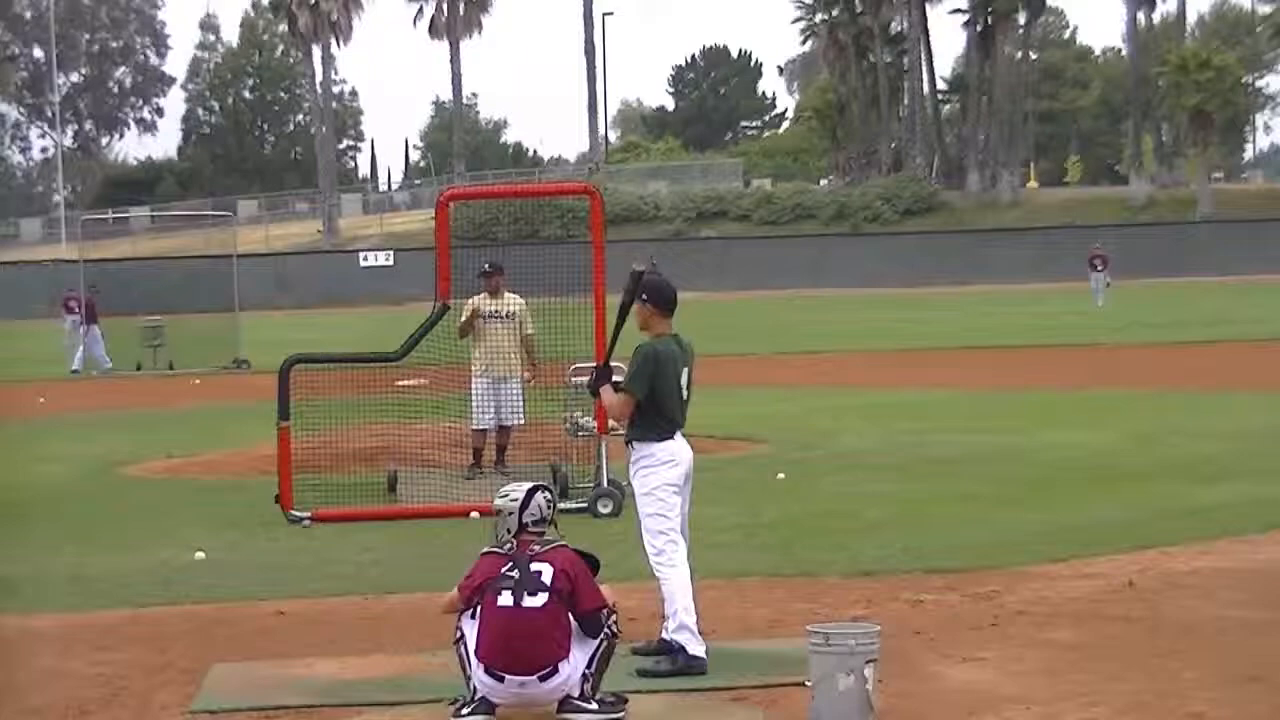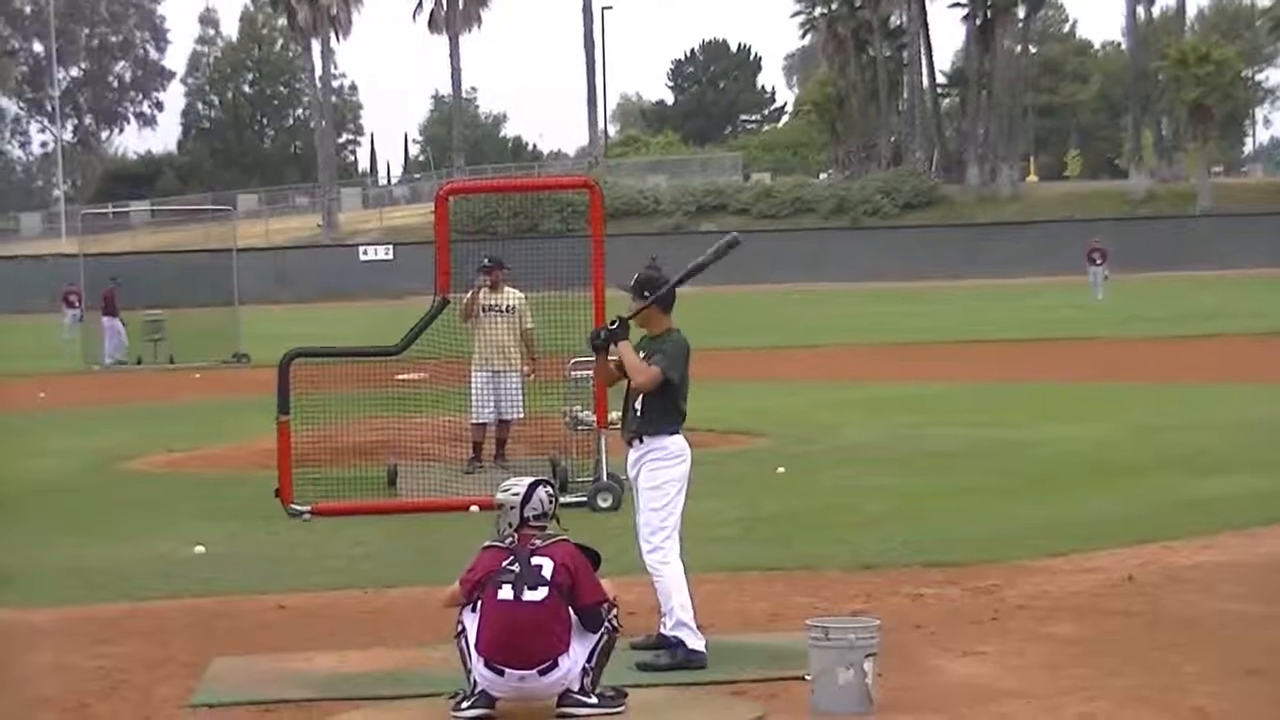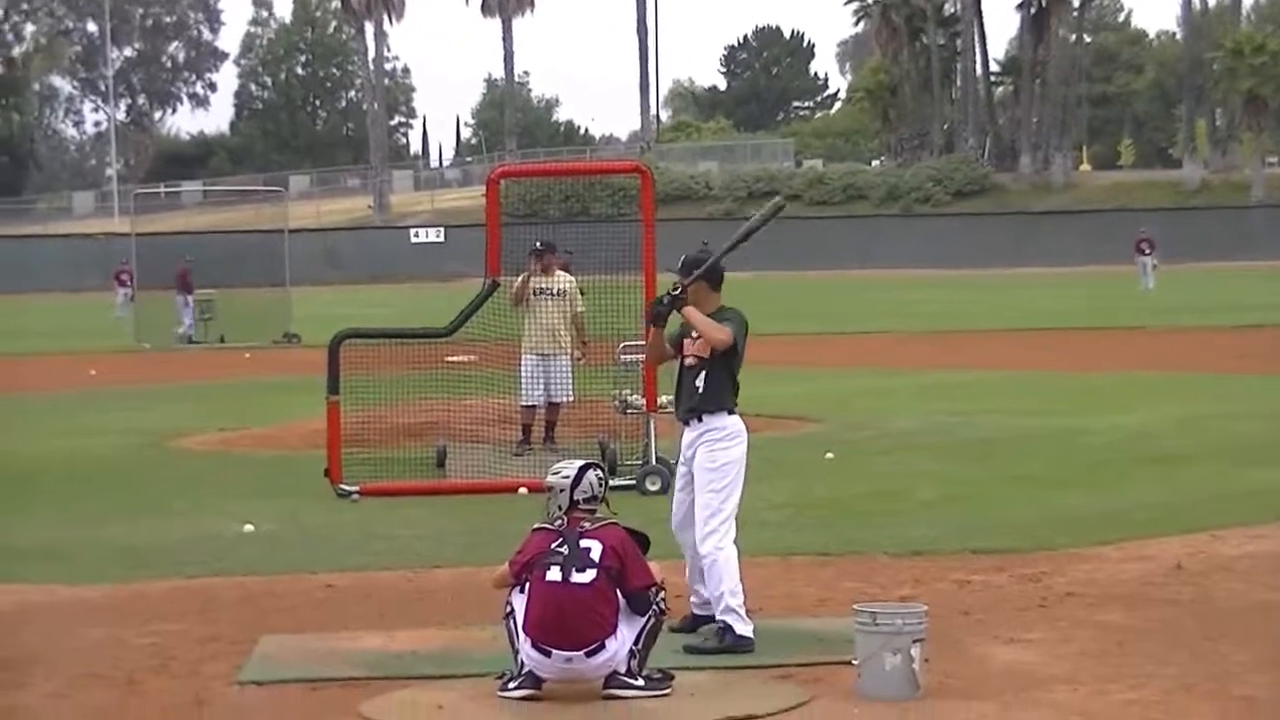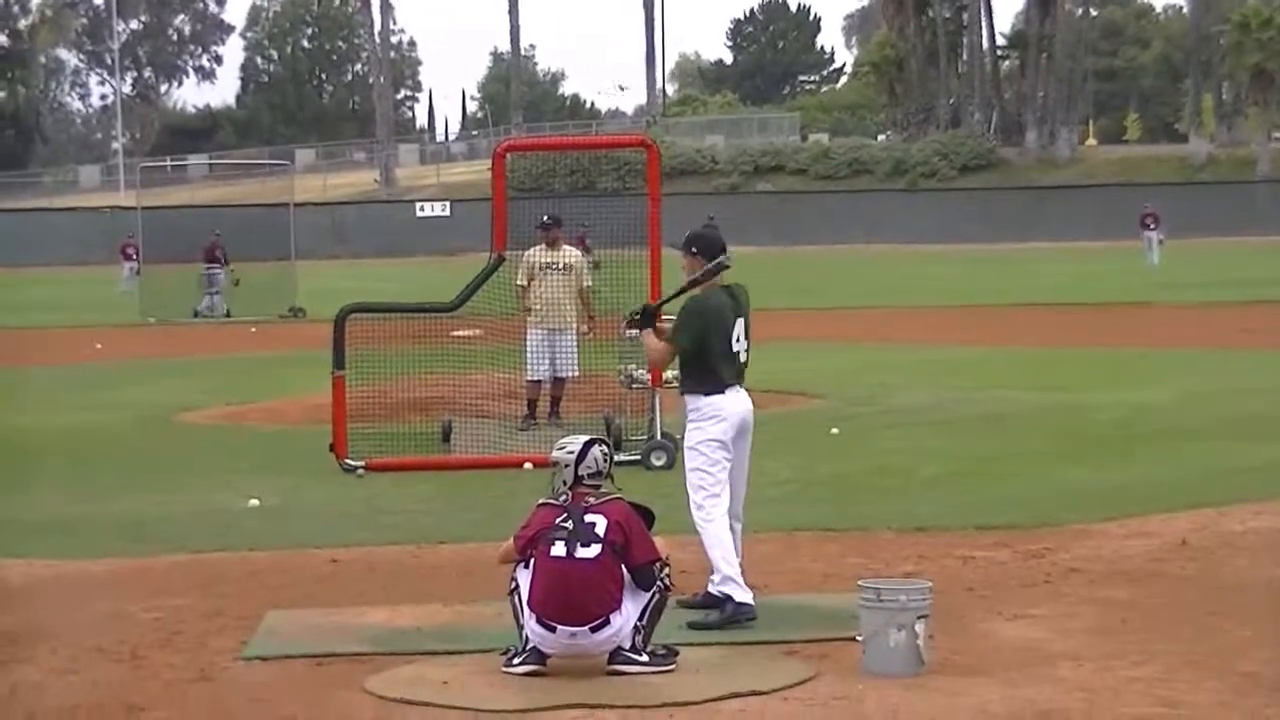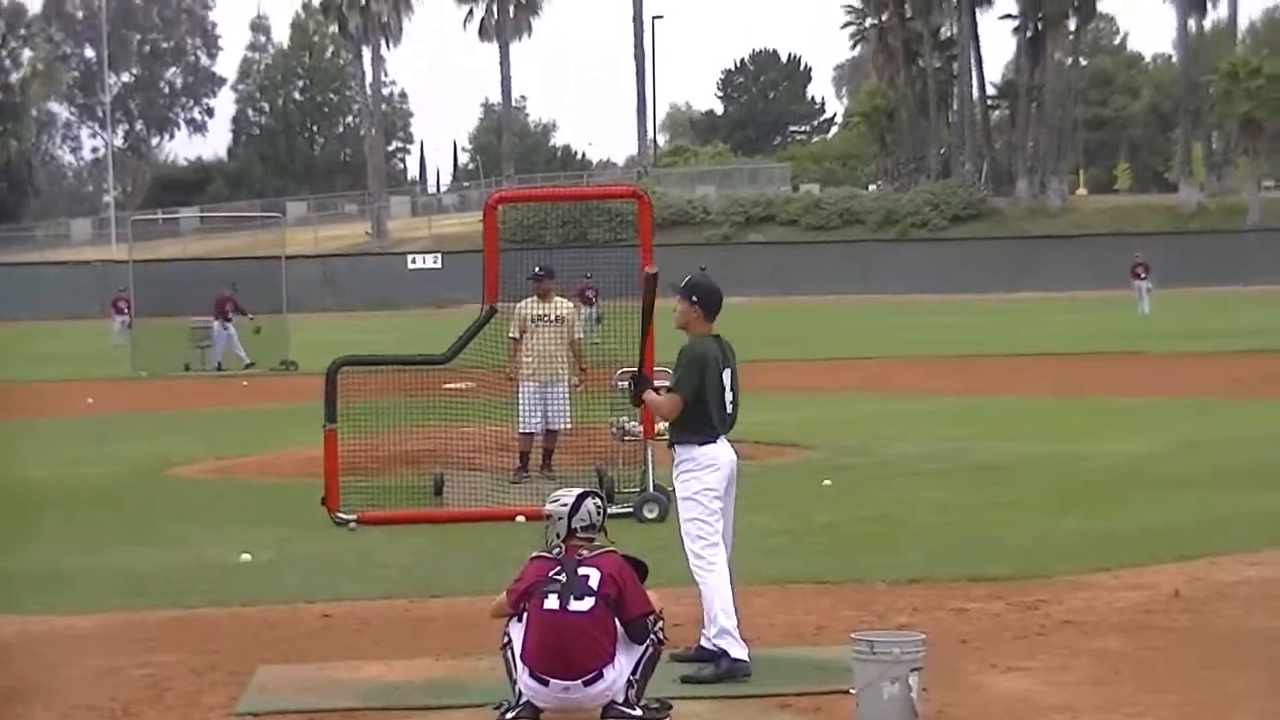
dt=0.5s
person 1, frame 1
left shoulder: (649, 352)
right shoulder: (681, 347)
left elbow: (619, 411)
left wrist: (604, 385)
right wrist: (611, 384)
left hip: (654, 458)
right hip: (675, 449)
left knee: (665, 554)
right knee: (673, 549)
left ankle: (689, 649)
right ankle: (676, 634)
person 1, frame 2
left shoulder: (674, 344)
right shoulder: (647, 342)
left elbow: (643, 380)
right elbow: (608, 379)
left wrist: (621, 341)
right wrist: (602, 350)
left hip: (661, 453)
right hip: (646, 452)
left knee: (659, 549)
right knee: (661, 546)
left ankle: (688, 644)
right ankle: (673, 629)
person 1, frame 3
left shoulder: (731, 319)
right shoulder: (690, 324)
left elbow: (721, 340)
right elbow: (655, 358)
left wrist: (684, 308)
right wrist: (657, 323)
left hip: (719, 433)
right hip: (693, 432)
left knee: (714, 533)
right knee: (685, 526)
left ankle: (736, 628)
right ankle: (705, 605)
person 1, frame 4
left shoulder: (700, 304)
right shoulder: (736, 295)
left elbow: (660, 357)
left wrist: (646, 329)
right wrist: (658, 325)
left hip: (710, 411)
right hip: (736, 402)
left knee: (708, 507)
right knee: (727, 505)
left ankle: (737, 598)
right ankle: (723, 586)
person 1, frame 5
left shoulder: (694, 351)
right shoulder: (720, 348)
left elbow: (671, 409)
left wrist: (644, 392)
right wrist: (654, 393)
left hip: (699, 460)
right hip: (715, 453)
left knee: (707, 557)
right knee: (712, 554)
left ankle: (732, 653)
right ankle: (714, 640)
person 2, frame 1
left shoulder: (489, 560)
right shoulder: (565, 558)
left elbow: (448, 606)
right elbow: (595, 625)
right wrist: (604, 599)
left hip: (493, 686)
right hip: (552, 685)
left knee: (468, 616)
right knee: (606, 617)
left ankle: (479, 700)
right ankle: (579, 697)
person 2, frame 2
left shoulder: (491, 554)
right shoulder: (566, 552)
left elbow: (449, 599)
right elbow: (596, 620)
right wrist: (605, 595)
left hip: (494, 680)
right hip: (552, 679)
left knee: (468, 608)
right knee: (606, 610)
left ankle: (479, 693)
right ankle: (579, 691)
person 2, frame 3
left shoulder: (539, 536)
right shoulder: (615, 535)
left elbow: (498, 580)
right elbow: (643, 603)
right wrist: (650, 576)
left hip: (540, 660)
right hip: (599, 660)
left knee: (518, 590)
right knee: (654, 592)
left ankle: (526, 674)
right ankle: (625, 673)
person 2, frame 4
left shoulder: (544, 512)
right shoulder: (620, 510)
left elbow: (503, 555)
right elbow: (647, 579)
left hip: (546, 636)
right hip: (603, 636)
left knee: (523, 566)
right knee: (658, 568)
left ankle: (530, 651)
right ankle: (629, 649)
person 2, frame 5
left shoulder: (539, 564)
right shoulder: (613, 564)
left elbow: (496, 610)
right elbow: (640, 634)
left hip: (539, 688)
right hip: (596, 688)
left knee: (517, 620)
right knee: (652, 616)
person 3, frame 1
left shoulder: (517, 303)
right shoulder: (474, 303)
left elbow: (526, 336)
right elbow: (462, 334)
left wrist: (531, 364)
right wrist: (470, 319)
left hip: (510, 371)
right hip: (482, 371)
left knee: (506, 419)
right knee: (480, 419)
left ankle: (500, 460)
right ankle: (476, 462)
person 3, frame 2
left shoulder: (517, 297)
right shoulder: (475, 295)
left elbow: (526, 330)
right elbow: (464, 317)
left wrist: (531, 358)
right wrist: (477, 290)
left hip: (510, 365)
right hip: (482, 365)
left knee: (506, 413)
right knee: (479, 413)
left ankle: (500, 454)
right ankle: (476, 456)
person 3, frame 3
left shoulder: (568, 281)
right shoulder: (526, 279)
left elbow: (577, 314)
right elbow: (515, 302)
left wrist: (582, 342)
right wrist: (528, 278)
left hip: (560, 348)
right hip: (533, 348)
left knee: (556, 396)
right knee: (529, 396)
left ankle: (549, 436)
right ankle: (525, 439)
person 3, frame 4
left shoulder: (575, 256)
right shoulder: (531, 255)
left elbow: (583, 288)
right elbow: (521, 284)
left wrist: (589, 316)
right wrist: (524, 302)
left hip: (566, 323)
right hip: (538, 323)
left knee: (561, 371)
right knee: (535, 371)
left ankle: (554, 411)
right ankle: (530, 414)
person 3, frame 5
left shoulder: (567, 307)
right shoulder: (523, 307)
left elbow: (574, 340)
right elbow: (515, 338)
left wrist: (580, 367)
right wrist: (511, 364)
left hip: (558, 374)
right hip: (530, 374)
left knee: (554, 422)
right knee: (527, 423)
left ankle: (547, 464)
right ankle: (523, 466)
